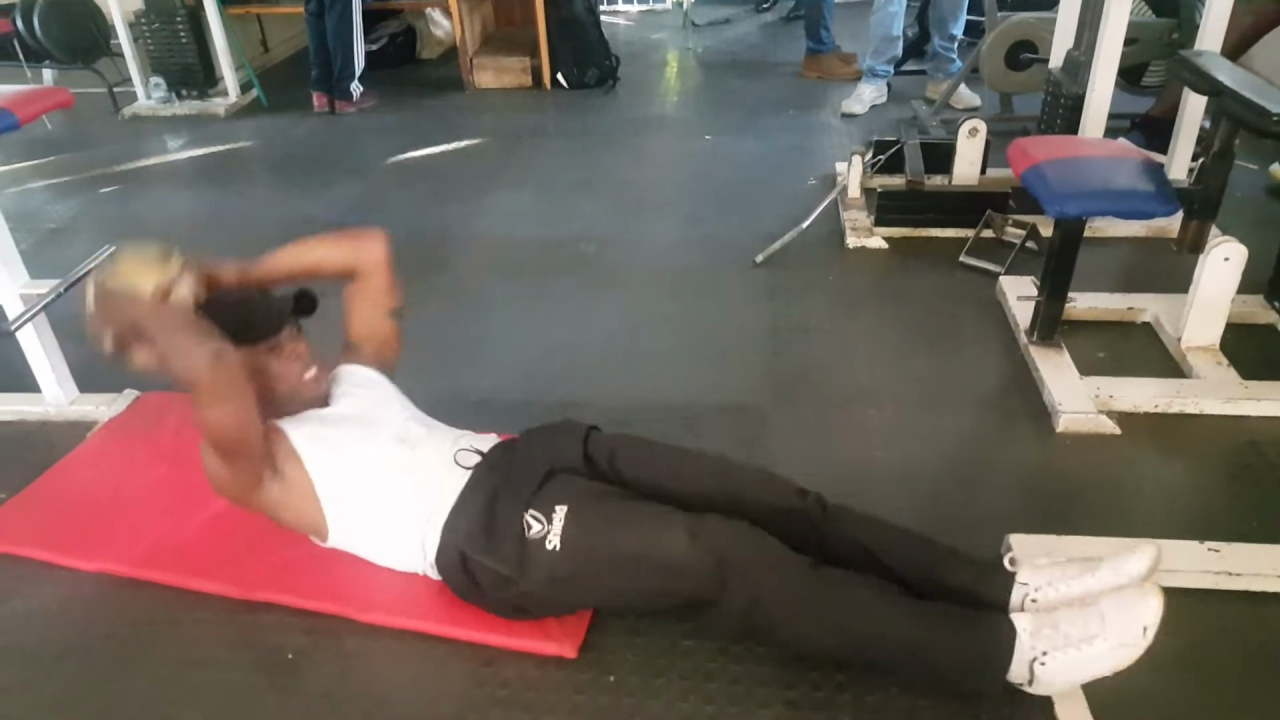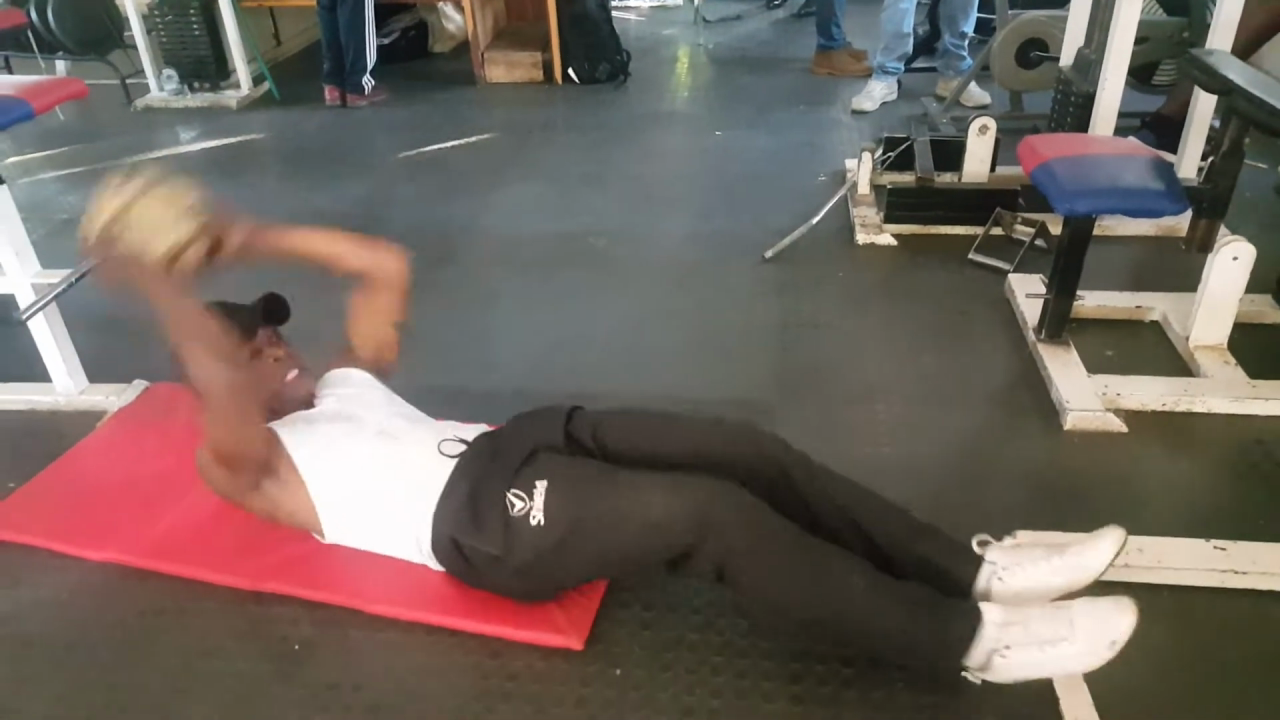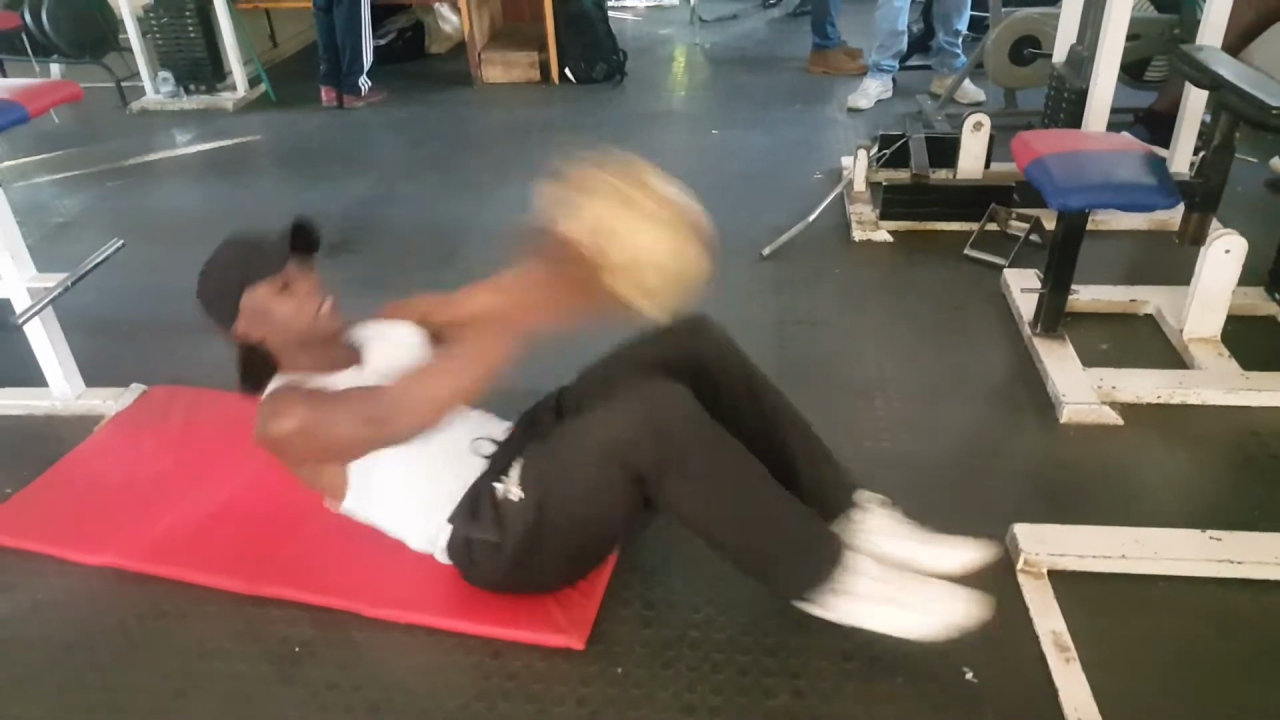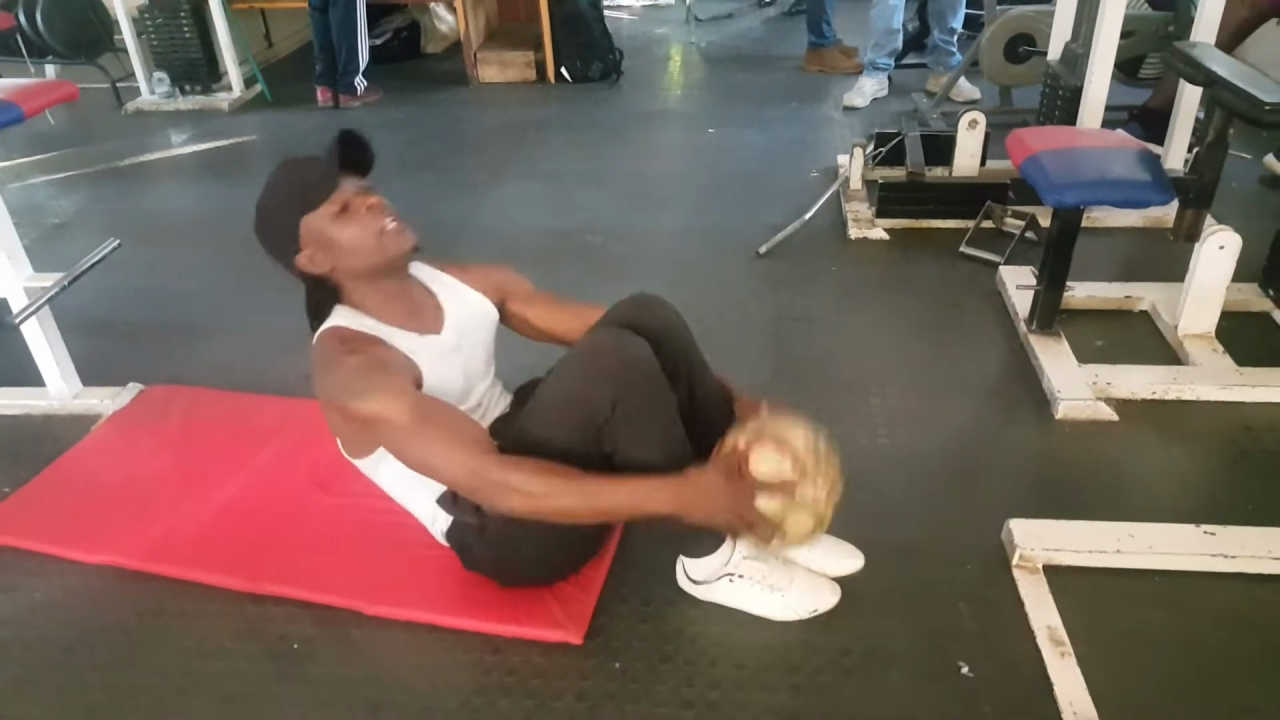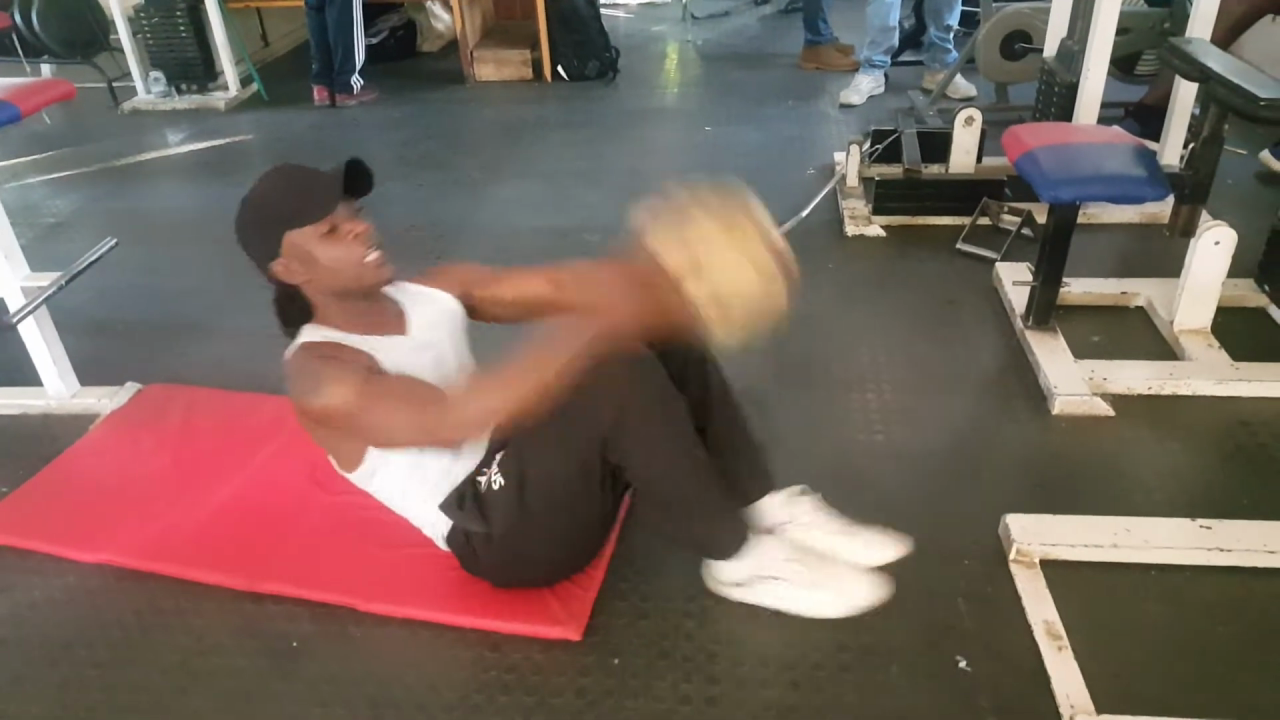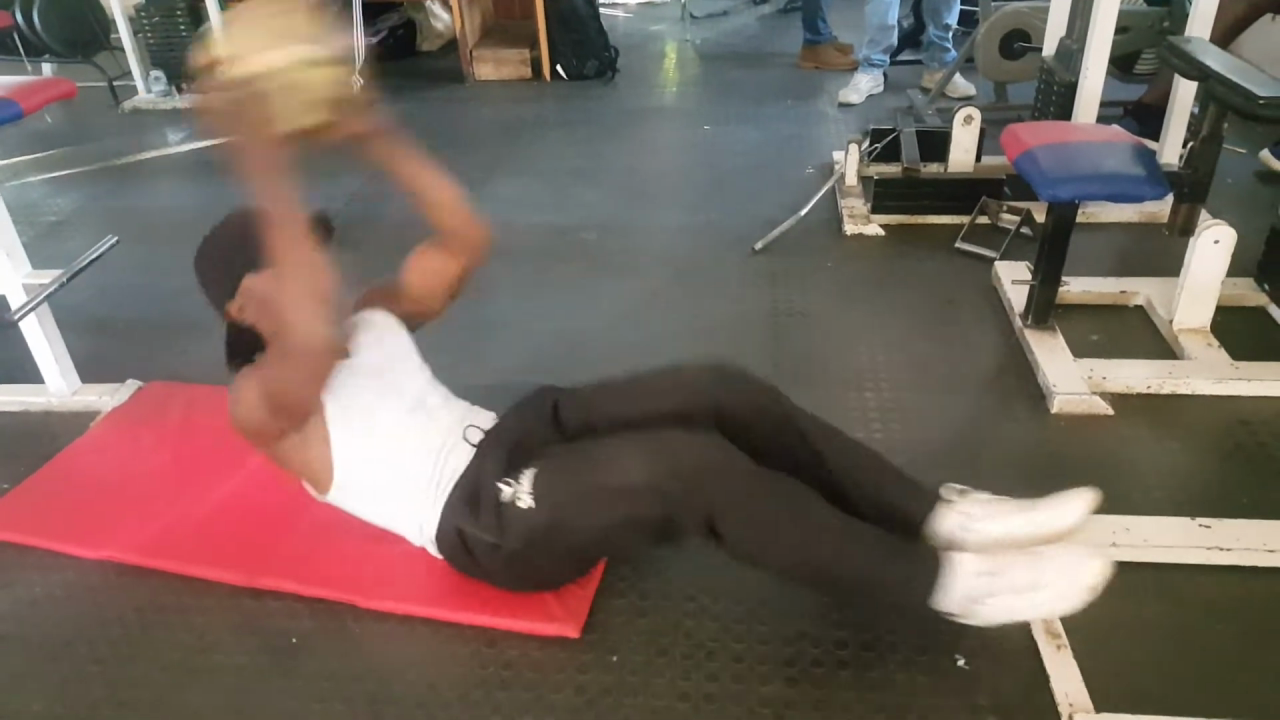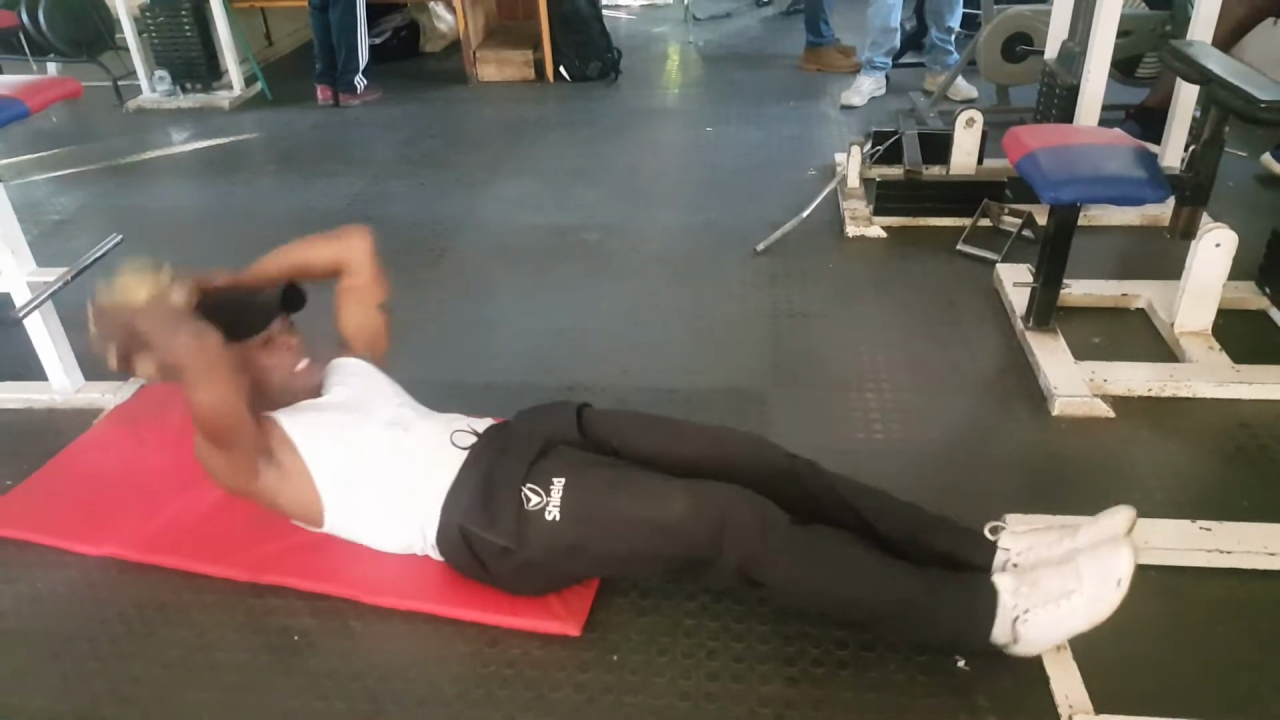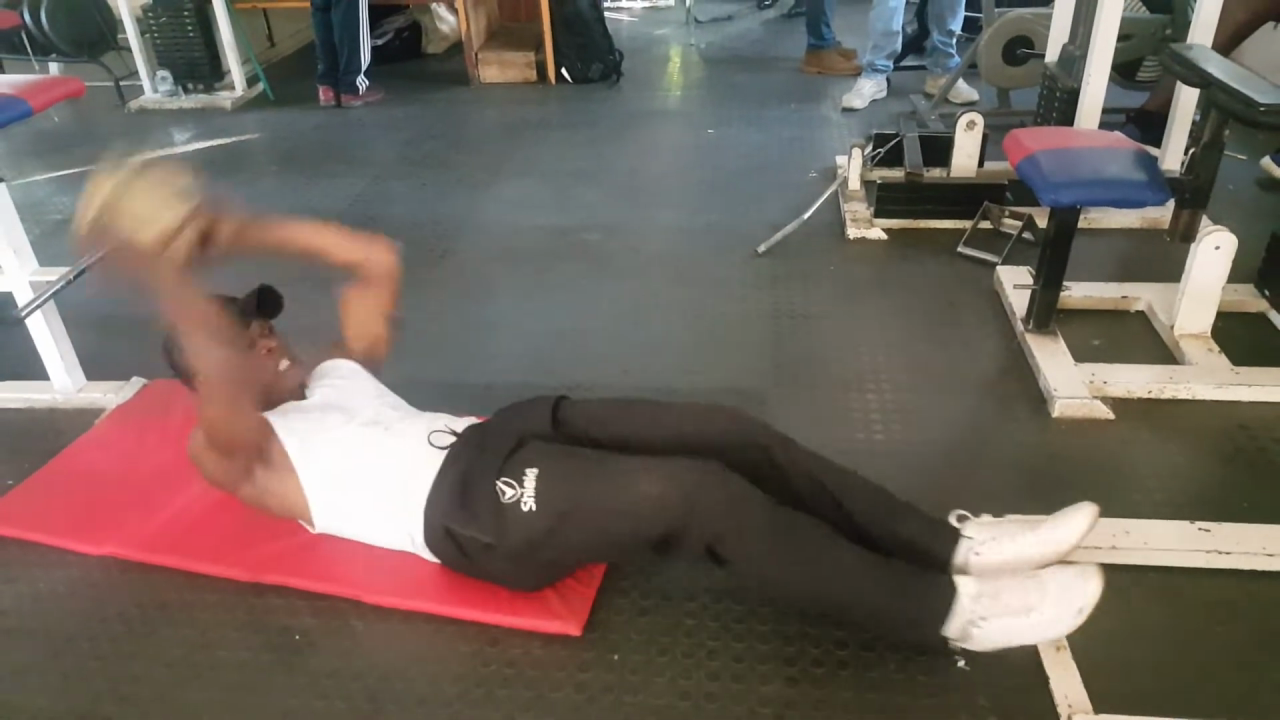
dt=0.2s
person 1, frame 1
left shoulder: (354, 376)
right shoulder: (247, 463)
left elbow: (372, 250)
right elbow: (214, 376)
left wrist: (240, 279)
right wrist: (152, 322)
left hip: (532, 458)
right hip: (485, 541)
left knee: (773, 502)
right knee: (730, 564)
left ankle: (997, 588)
right ankle: (1006, 652)
person 1, frame 2
left shoulder: (345, 379)
right shoulder: (245, 466)
left elbow: (388, 265)
right elbow: (224, 388)
left wrist: (255, 236)
right wrist: (162, 287)
left hip: (523, 444)
right hip: (485, 522)
left knee: (754, 454)
right knee: (711, 518)
left ankle: (970, 567)
right ankle: (970, 637)
person 1, frame 3
left shoulder: (393, 329)
right shoulder: (289, 420)
left elbow: (494, 297)
right elbow: (417, 411)
left wrist: (553, 274)
right wrist: (535, 307)
left hip: (528, 447)
right hip: (503, 532)
left knee: (691, 342)
right knee: (658, 410)
left ankle: (847, 523)
right ankle: (825, 576)
person 1, frame 4
left shoulder: (458, 283)
right shoulder: (353, 370)
left elbow: (579, 325)
right elbow: (498, 484)
left wrist: (728, 402)
right wrist: (676, 495)
left hip: (539, 453)
right hip: (505, 531)
left knee: (645, 317)
right knee: (620, 364)
left ankle: (739, 500)
right ankle: (714, 556)
person 1, frame 5
left shoulder: (430, 290)
right shoulder: (324, 382)
left elbow: (553, 286)
right elbow: (469, 413)
left wrist: (644, 286)
right wrist: (607, 315)
left hip: (540, 460)
right hip: (505, 532)
left knee: (653, 331)
right knee: (625, 373)
left ankle: (764, 510)
right ankle: (737, 556)
person 1, frame 6
left shoulder: (371, 322)
right shoulder: (264, 404)
left elbow: (466, 241)
right elbow: (313, 324)
left wrist: (378, 141)
right wrist: (267, 173)
left hip: (527, 435)
right hip: (498, 531)
left knee: (729, 395)
right knee: (702, 467)
left ankle: (932, 521)
right ankle: (946, 585)
person 1, frame 7
left shoulder: (344, 371)
right shoulder: (244, 456)
left elbow: (359, 246)
right elbow: (209, 375)
left wrist: (239, 281)
right wrist: (152, 324)
left hip: (522, 440)
right hip: (485, 520)
left knee: (761, 464)
right knee: (731, 524)
left ankle: (984, 552)
right ankle: (991, 614)
person 1, frame 8
left shoulder: (339, 371)
right shoulder: (238, 456)
left elbow: (379, 259)
right elbow: (222, 370)
left wrist: (245, 229)
right wrist: (161, 269)
left hip: (509, 435)
right hip: (480, 515)
left knee: (736, 435)
right knee: (704, 498)
left ankle: (949, 546)
right ankle: (949, 608)
